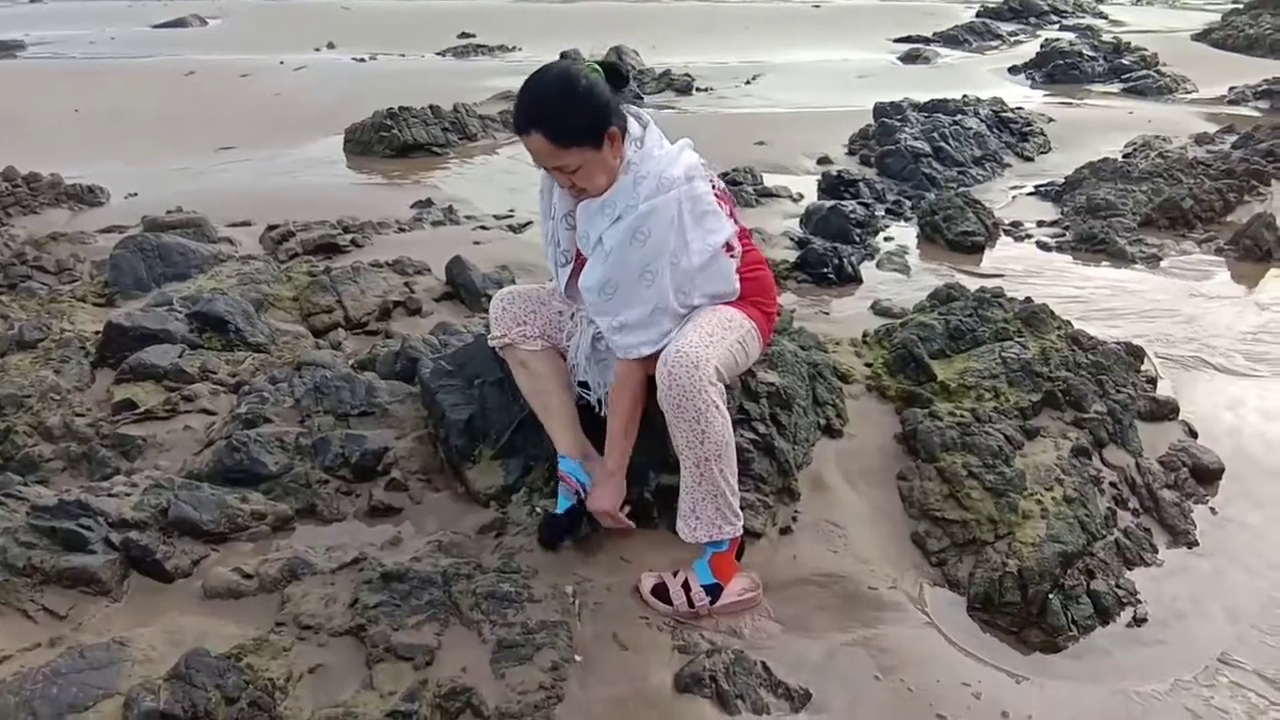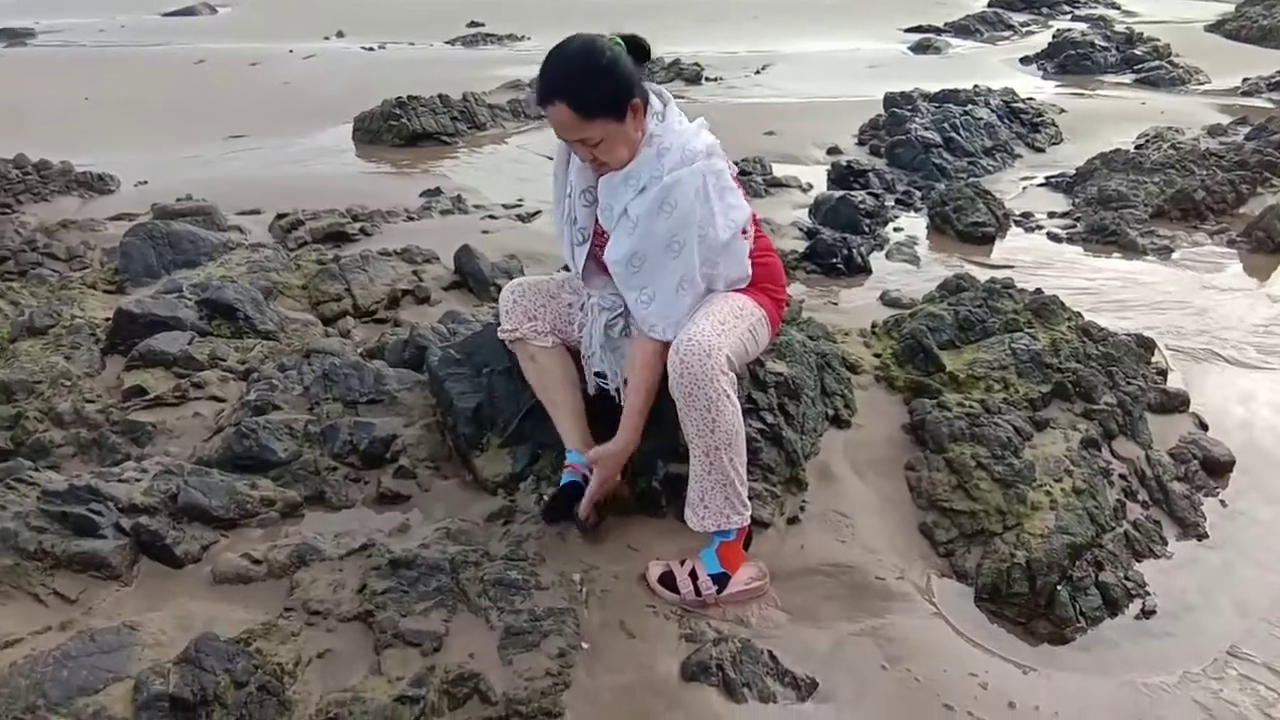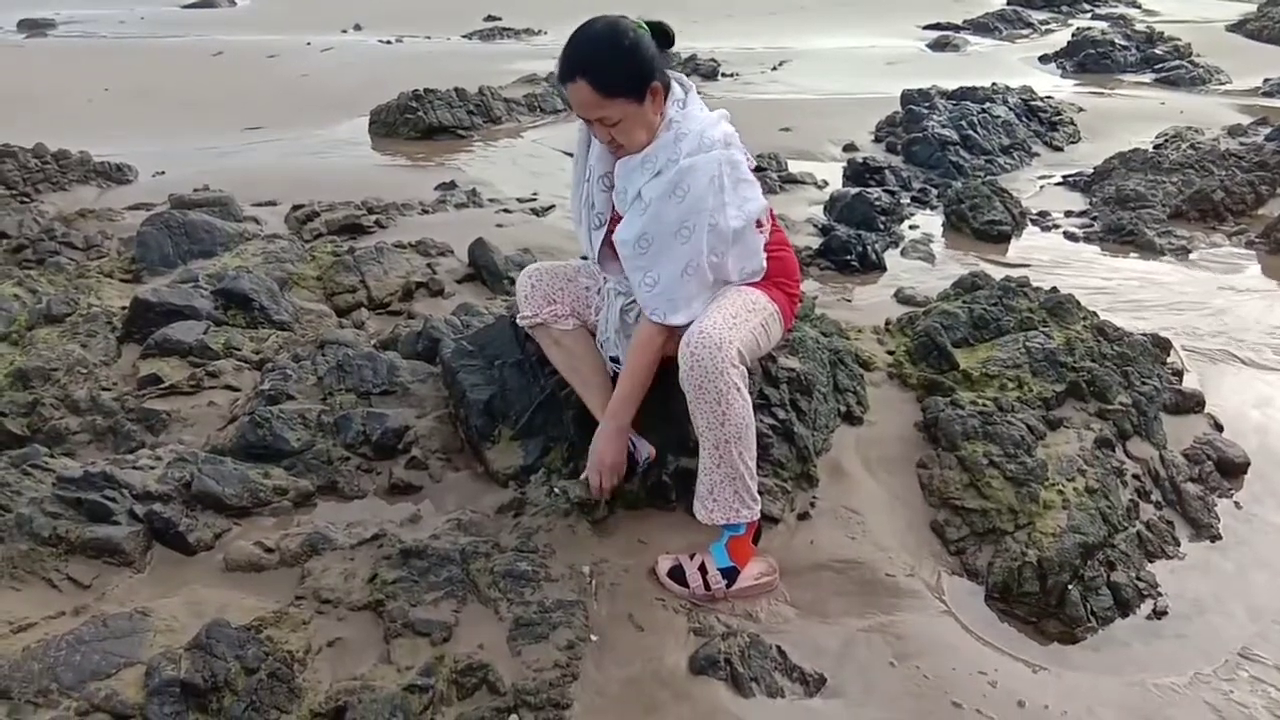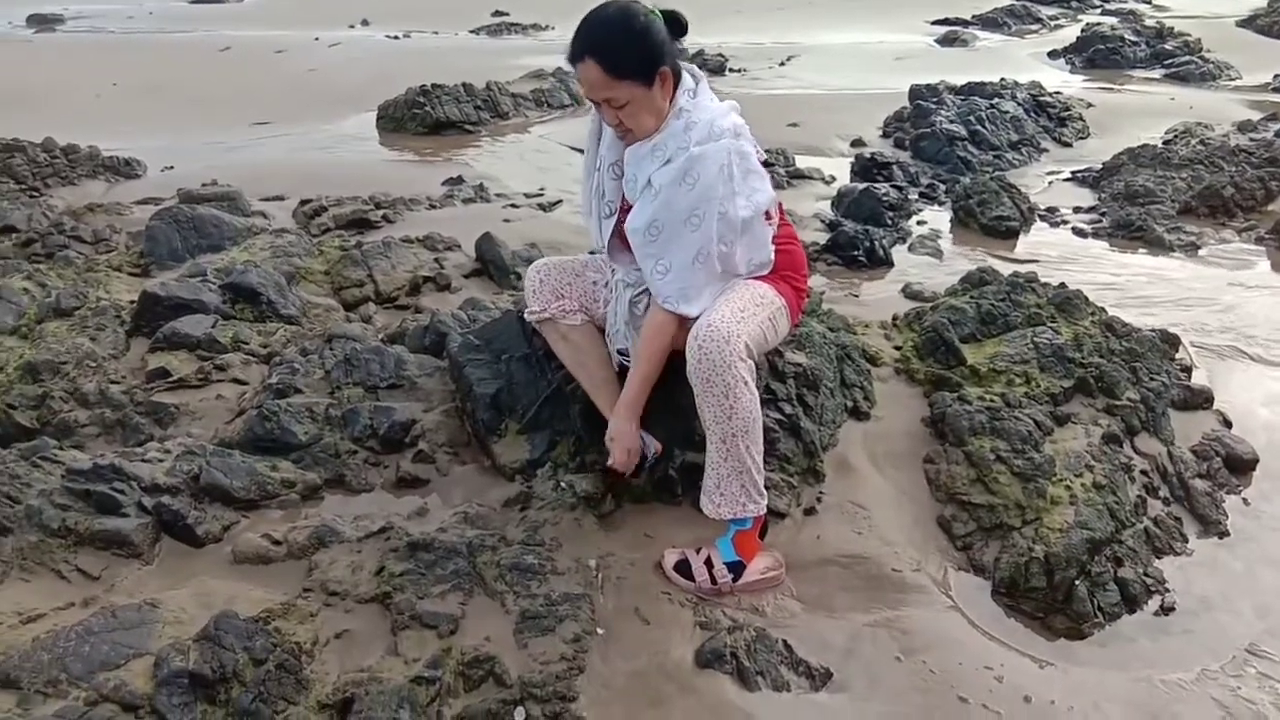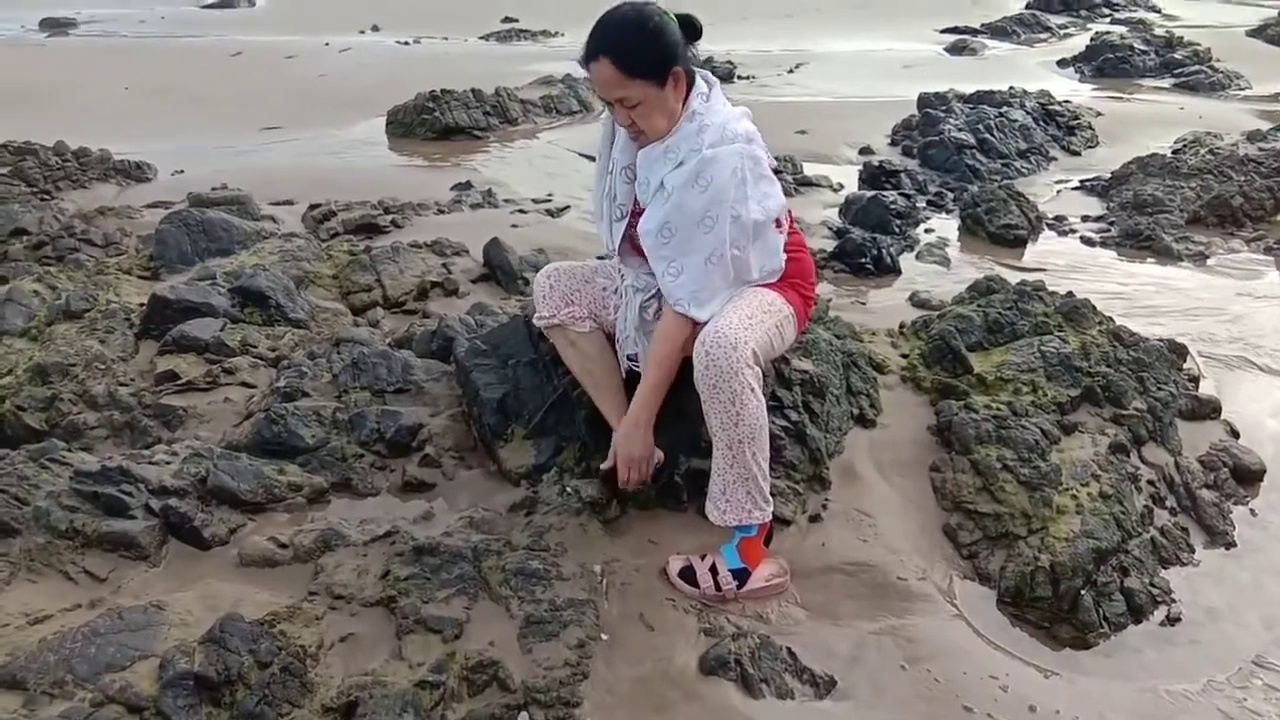
dt=0.2s
person 1, frame 1
left shoulder: (659, 200)
right shoulder: (581, 160)
left elbow: (633, 348)
right elbow: (580, 268)
left wrist: (613, 474)
left hip: (725, 301)
right hip: (625, 302)
left knee: (683, 366)
right knee: (511, 310)
left ankle: (722, 556)
right ankle: (576, 465)
person 1, frame 2
left shoulder: (681, 175)
right shoulder: (594, 139)
left elbow: (658, 326)
right elbow: (592, 246)
left wrist: (622, 447)
left hip: (732, 287)
right hip: (635, 286)
left knee: (694, 353)
right knee: (521, 303)
left ankle: (730, 546)
right ankle: (580, 459)
person 1, frame 3
left shoulder: (697, 163)
right shoulder: (612, 126)
left elbow: (663, 312)
right elbow: (610, 236)
left wrist: (612, 429)
left hip: (747, 280)
right hip: (646, 277)
left knee: (705, 346)
right knee: (538, 288)
left ankle: (739, 539)
right ankle: (628, 447)
person 1, frame 4
left shoulder: (707, 152)
right shoulder: (625, 117)
left elbow: (674, 300)
right elbow: (618, 225)
left wrist: (626, 416)
left hip: (753, 275)
right hip: (653, 269)
left knee: (713, 340)
right knee: (546, 283)
left ankle: (746, 534)
right ankle: (631, 442)
person 1, frame 5
left shoulder: (718, 156)
right shoulder: (638, 121)
left elbow: (686, 304)
right elbow: (631, 231)
left wrist: (639, 422)
left hip: (761, 283)
right hip: (662, 274)
left knee: (722, 347)
right knee: (555, 289)
left ankle: (751, 540)
right ankle: (634, 451)
